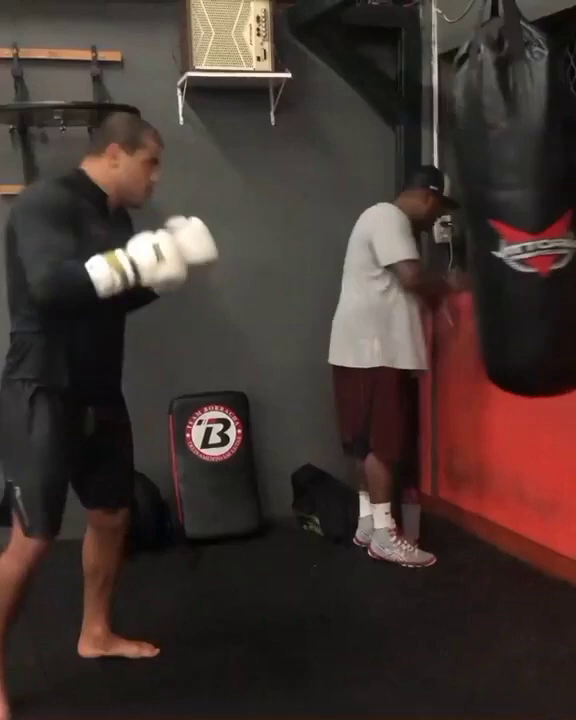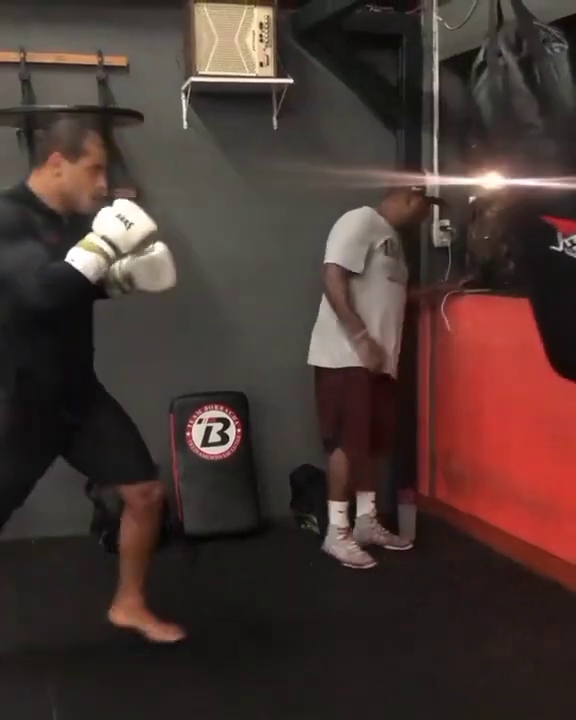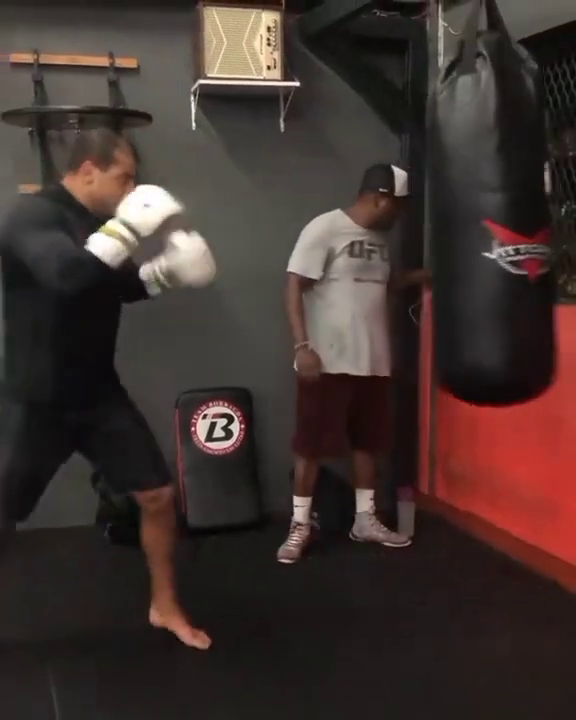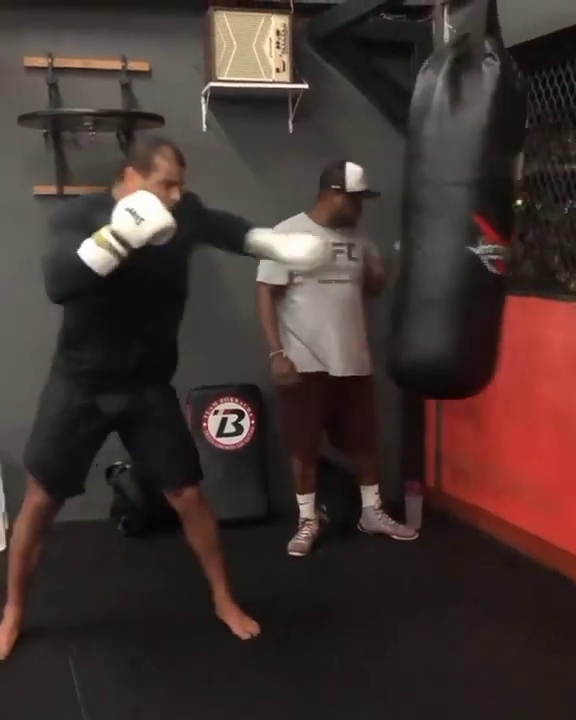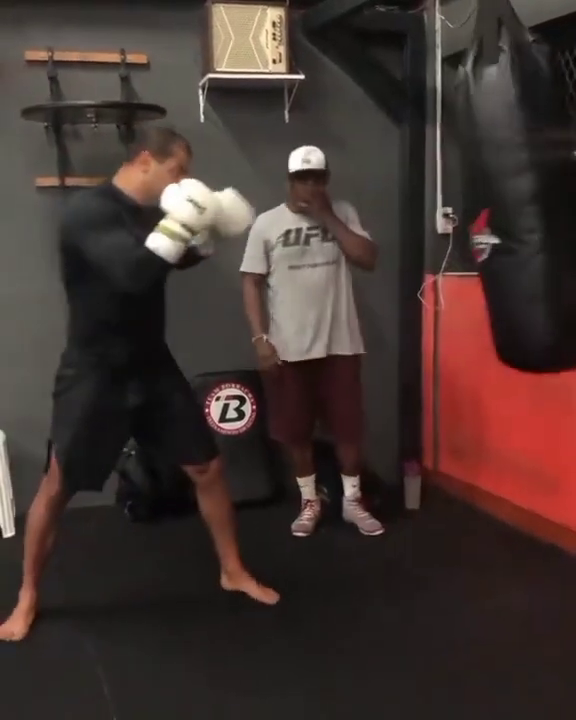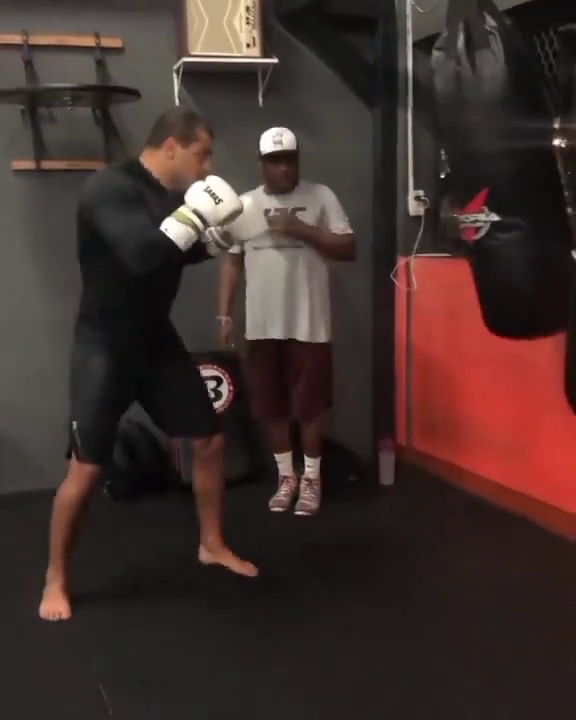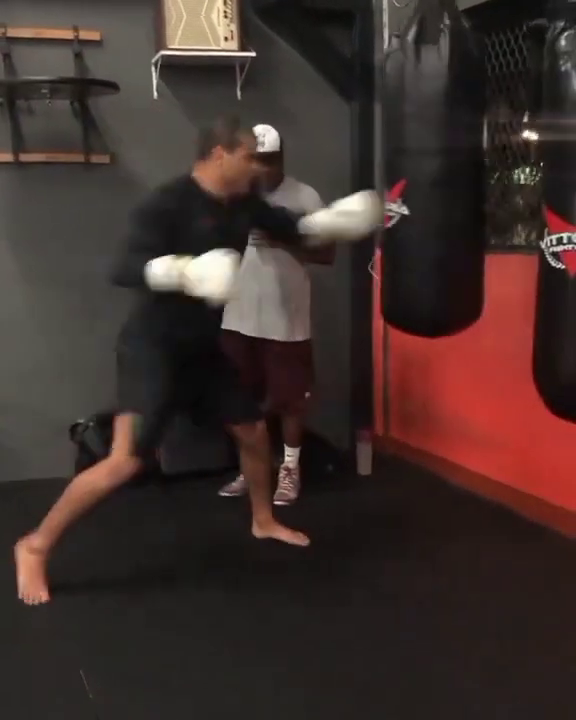
dt=0.4s
person 1, frame 1
left shoulder: (116, 215)
right elbow: (51, 286)
left wrist: (166, 263)
right wrist: (136, 263)
left hip: (98, 391)
left knee: (112, 517)
left ankle: (96, 633)
person 1, frame 2
left shoulder: (73, 219)
right elbow: (43, 290)
left wrist: (128, 271)
right wrist: (105, 240)
left hip: (77, 390)
left knee: (145, 490)
left ankle: (130, 604)
person 1, frame 3
left shoulder: (103, 219)
left elbow: (122, 286)
right elbow: (70, 277)
left wrist: (168, 270)
right wrist: (131, 226)
left hip: (99, 391)
left knee: (159, 496)
left ankle: (164, 607)
person 1, frame 4
left shoulder: (183, 215)
right shoulder: (78, 216)
left elbow: (228, 229)
right elbow: (61, 285)
left wrist: (278, 243)
right wrist: (119, 232)
left hip: (147, 386)
right hip: (78, 381)
left knee: (189, 498)
right knee: (42, 500)
left ankle: (224, 601)
person 1, frame 5
left shoulder: (147, 209)
right shoulder: (88, 212)
left elbow: (175, 257)
right elbow: (134, 274)
right wrist: (177, 221)
left hip: (152, 365)
right hip: (95, 373)
left knee: (208, 470)
right knee: (57, 487)
left ankle: (233, 571)
person 1, frame 6
left shoulder: (170, 191)
right shoulder: (110, 187)
left elbow: (183, 251)
right elbow: (143, 255)
left wrist: (217, 228)
right wrist: (196, 214)
left hip: (157, 339)
right hip: (104, 346)
left knee: (209, 443)
right knee: (86, 469)
left ankle: (213, 545)
right ankle: (56, 579)
person 1, frame 7
left shoulder: (240, 202)
right shoulder: (168, 202)
left elbow: (290, 227)
right elbow: (127, 270)
left wrist: (340, 216)
right wrist: (186, 270)
left hip: (198, 344)
right hip: (153, 347)
left knee: (252, 432)
right knee: (125, 463)
left ankle: (264, 521)
right ankle: (35, 547)
person 2, frame 1
left shoulder: (392, 221)
right shoulder: (388, 217)
right elbow: (412, 278)
left wrist: (433, 288)
right wrist: (447, 285)
left hip: (380, 348)
right hip: (369, 350)
left knee: (373, 441)
right knee: (380, 442)
left ankle: (368, 524)
right ankle: (384, 535)
person 2, frame 2
left shoulder: (392, 235)
right shoulder: (359, 224)
right elbow: (334, 279)
right wrist: (362, 338)
left hip: (377, 360)
right hip: (346, 358)
left knee: (373, 444)
right knee: (349, 441)
left ankle: (365, 523)
right ankle: (337, 532)
person 2, frame 3
left shoulder: (380, 237)
right shoulder: (323, 230)
right elbow: (294, 288)
left wrist: (418, 276)
right wrist: (302, 346)
left hip: (373, 360)
right hip: (326, 359)
left knee: (369, 441)
right knee: (311, 444)
left ankle: (365, 520)
right ankle: (300, 525)
person 2, frame 4
left shoulder: (357, 236)
right shoulder: (287, 234)
left elbow: (374, 287)
right elbow: (267, 297)
left wrist: (372, 262)
right wrist: (277, 353)
left hip: (353, 360)
right hip: (305, 362)
left knee: (364, 439)
right knee: (304, 445)
left ankle: (373, 512)
right ankle: (308, 521)
person 2, frame 5
left shoulder: (343, 213)
right shoulder: (266, 223)
left elbow: (369, 259)
right elbow: (252, 283)
left wrist: (328, 219)
right wrist: (260, 337)
left hip: (340, 343)
right hip: (289, 347)
left knee: (348, 425)
right knee: (295, 430)
left ankle: (353, 500)
right ankle: (309, 501)
person 2, frame 6
left shoulder: (321, 197)
left elbow: (348, 248)
right elbow: (231, 262)
left wrist: (303, 231)
right wrist: (224, 314)
left hip: (308, 325)
right hip: (262, 326)
left knee: (310, 404)
right knee: (271, 406)
left ankle: (311, 478)
right ankle: (286, 477)
person 2, frame 7
left shoulder: (304, 196)
left elbow: (327, 253)
left hip: (287, 320)
right hip: (237, 318)
left knee: (291, 398)
left ankle: (289, 469)
